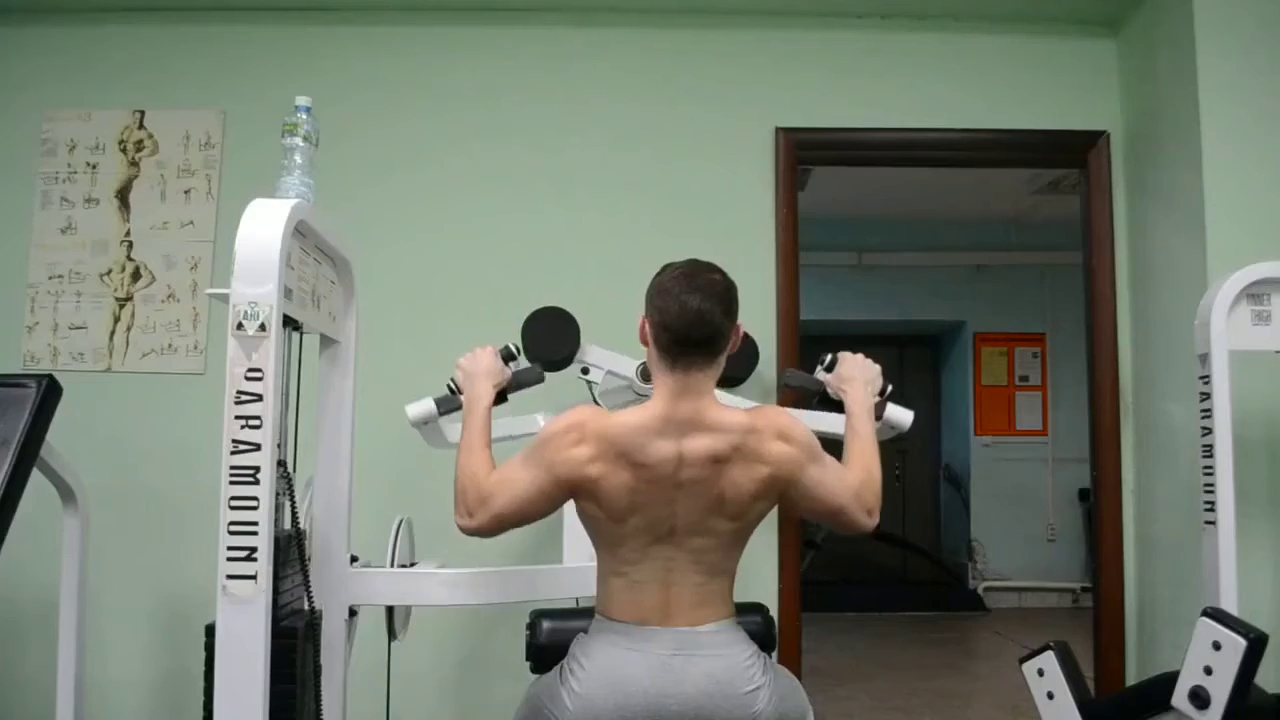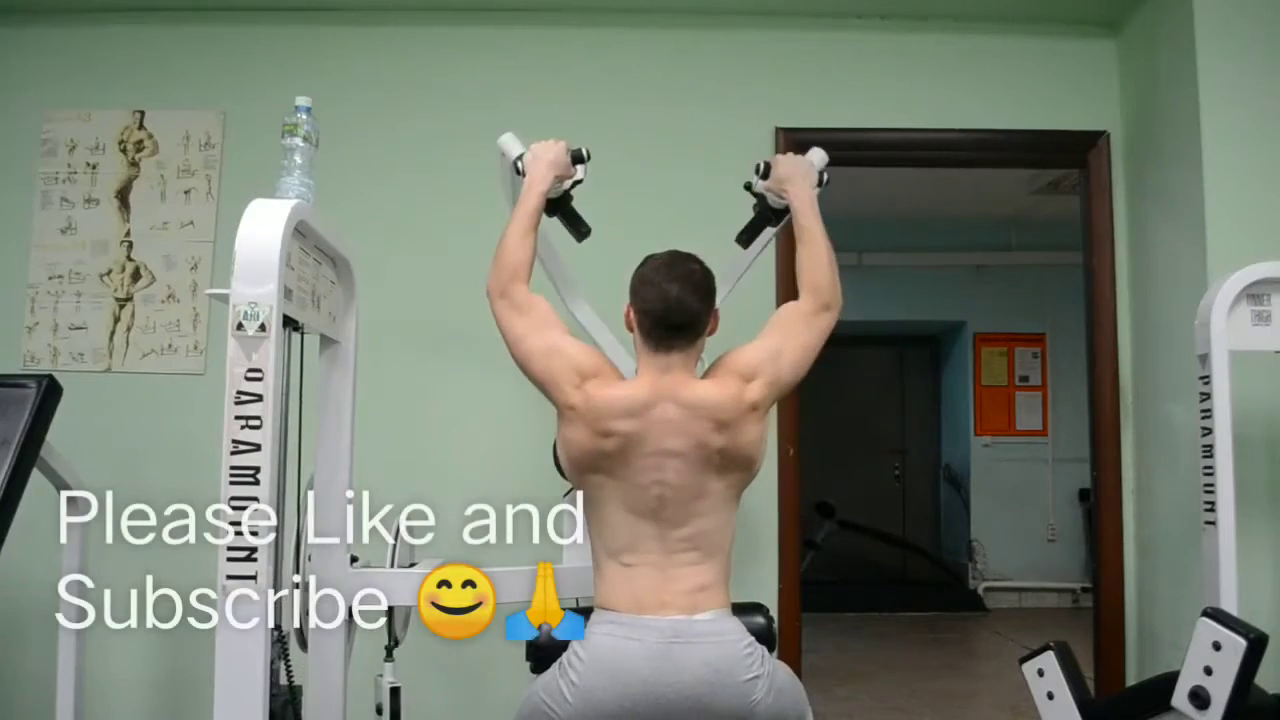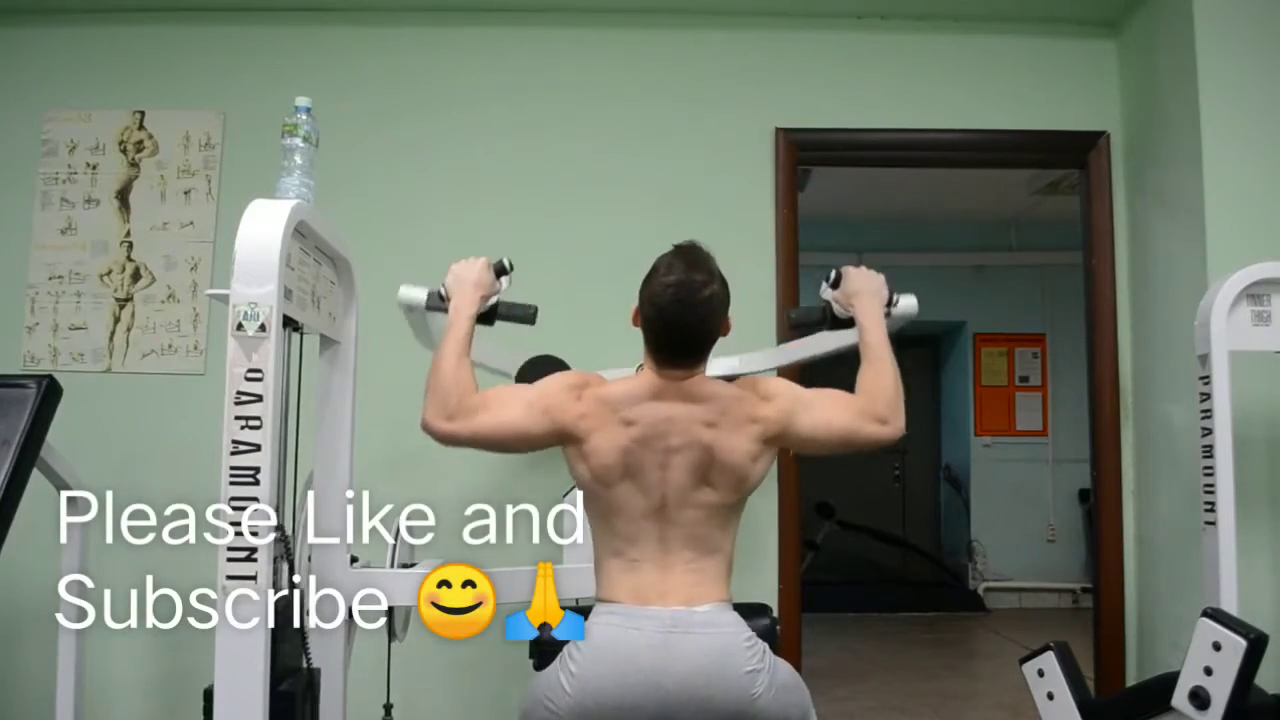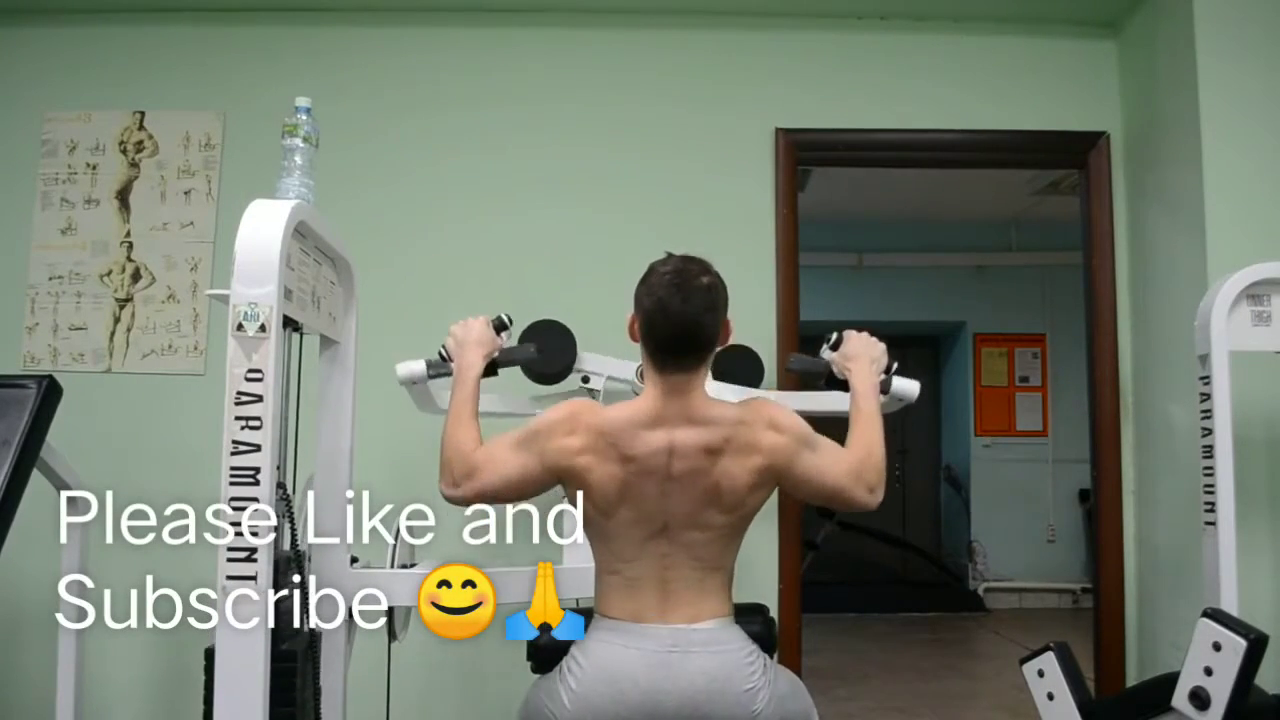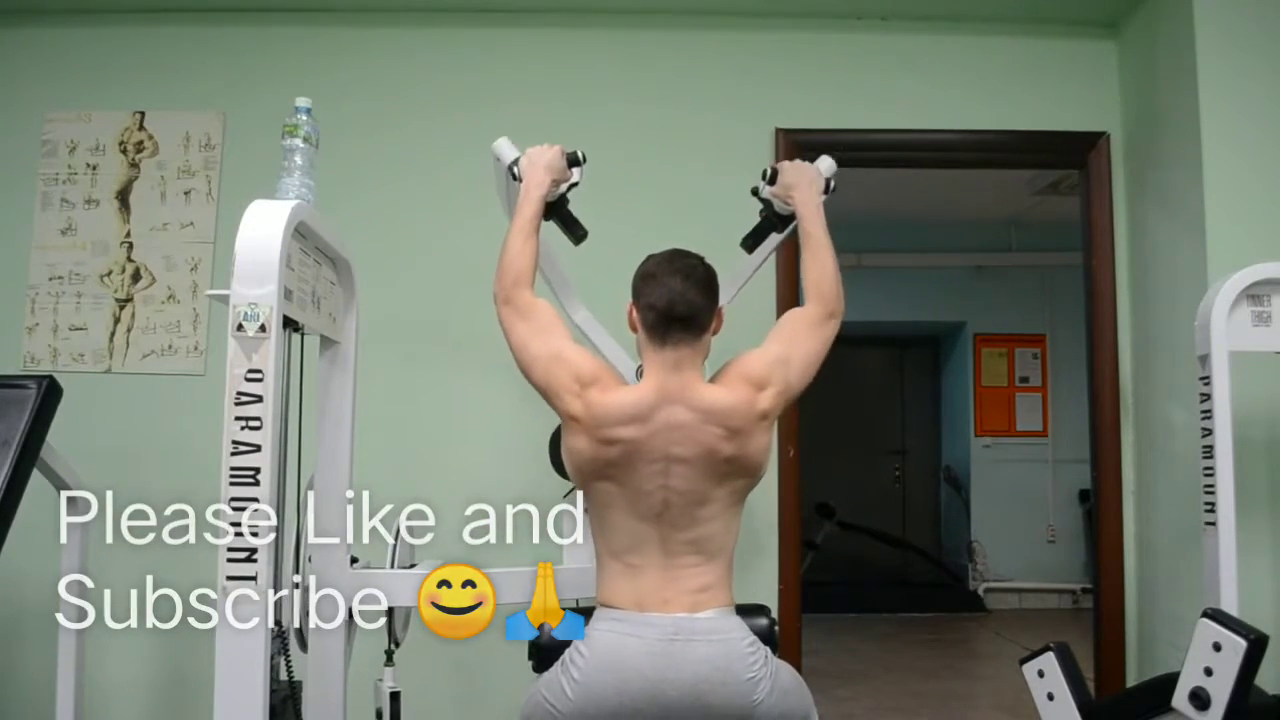
dt=1s
person 1, frame 1
left shoulder: (582, 440)
right shoulder: (773, 442)
left elbow: (474, 514)
right elbow: (863, 512)
left wrist: (479, 394)
right wrist: (859, 397)
left hip: (609, 677)
right hip: (726, 678)
person 1, frame 2
left shoulder: (585, 400)
right shoulder: (744, 400)
left elbow: (506, 292)
right elbow: (820, 304)
left wrist: (538, 182)
right wrist: (800, 196)
left hip: (609, 663)
right hip: (722, 661)
person 1, frame 3
left shoulder: (583, 409)
right shoulder: (758, 412)
left elbow: (445, 417)
right elbow: (884, 418)
left wrist: (465, 302)
right wrist: (868, 309)
left hip: (608, 656)
right hip: (721, 655)
person 1, frame 4
left shoulder: (575, 434)
right shoulder: (764, 435)
left elbow: (459, 483)
right elbow: (866, 489)
left wrist: (469, 364)
right wrist: (863, 379)
left hip: (606, 674)
right hip: (723, 674)
person 1, frame 5
left shoulder: (587, 404)
right shoulder: (750, 405)
left elbow: (512, 296)
right elbow: (825, 309)
left wrist: (535, 187)
right wrist: (807, 202)
left hip: (610, 660)
right hip: (724, 659)
